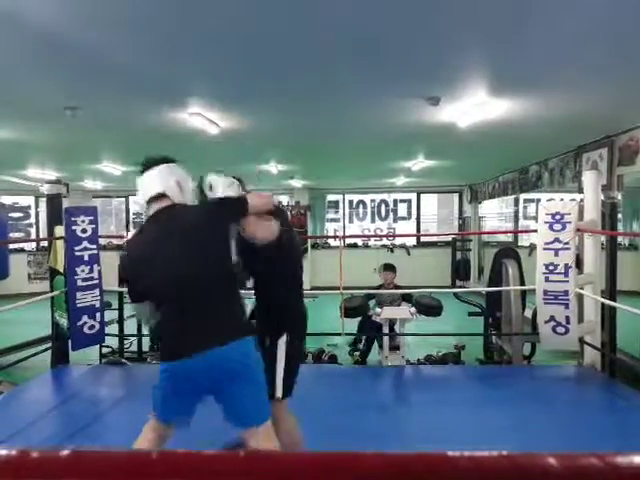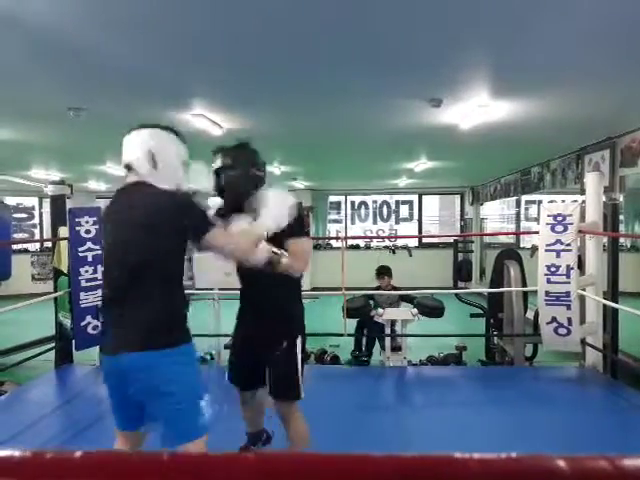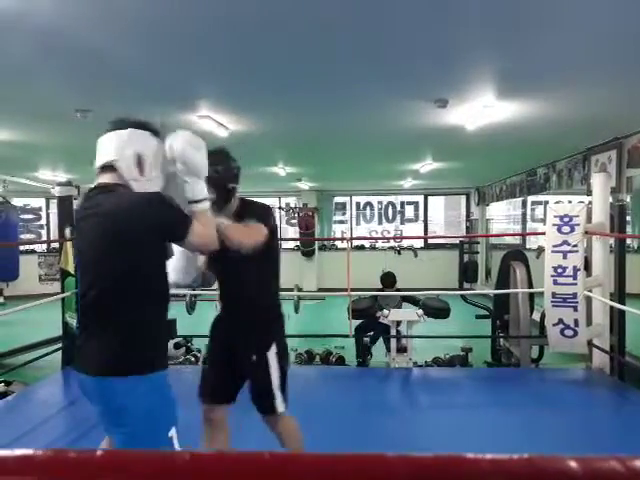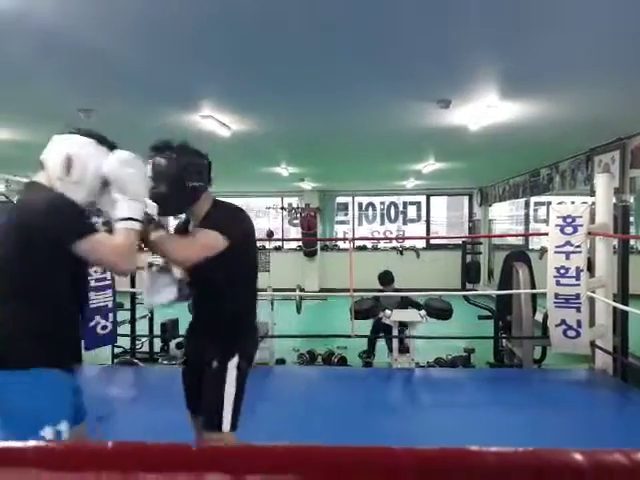
dt=0.4s
person 1, frame 1
left shoulder: (133, 251)
right shoulder: (208, 213)
left elbow: (149, 306)
right elbow: (266, 201)
left hip: (178, 357)
right hip: (232, 346)
left knee: (156, 431)
right knee: (261, 439)
person 1, frame 2
left shoulder: (115, 209)
right shoulder: (168, 204)
right elbow: (239, 248)
right wrist: (261, 225)
left hip: (116, 352)
right hip: (159, 350)
left knee: (128, 440)
right knee: (191, 449)
person 1, frame 3
left shoulder: (88, 209)
right shoulder: (146, 207)
right elbow: (208, 240)
right wrist: (196, 180)
left hip: (92, 365)
right hip: (129, 369)
left knee: (122, 440)
person 1, frame 4
left shoulder: (39, 209)
right shoulder: (50, 208)
right elbow: (122, 260)
right wrist: (130, 200)
left hip: (47, 363)
right hip: (26, 371)
left knee: (74, 444)
person 2, frame 1
left shoulder: (273, 215)
right shoulder: (246, 227)
right elbow: (242, 275)
left hip: (285, 319)
right hip: (266, 315)
left knee: (274, 401)
person 2, frame 2
right shoulder: (229, 215)
left elbow: (298, 266)
left hip: (285, 320)
right hip: (249, 316)
left knee: (286, 404)
right knee: (245, 390)
right ankle: (256, 436)
person 2, frame 3
left shoulder: (258, 214)
left elbow: (243, 242)
right wrist: (188, 272)
left hip: (262, 329)
right hip: (227, 326)
left knee: (273, 413)
right knee: (211, 411)
person 2, frame 4
left shoulder: (231, 217)
right shoulder: (185, 225)
left elbow: (185, 254)
left hip: (233, 338)
right hip: (201, 333)
left knee: (217, 433)
right knee: (200, 421)
